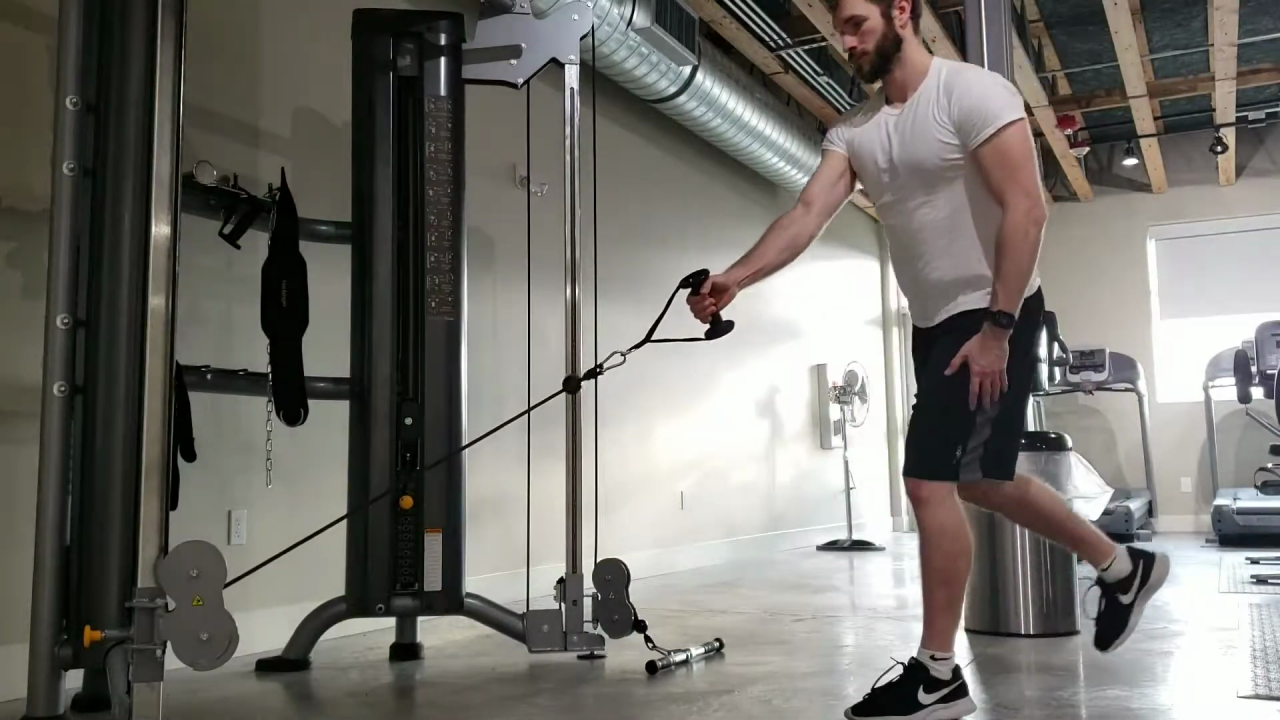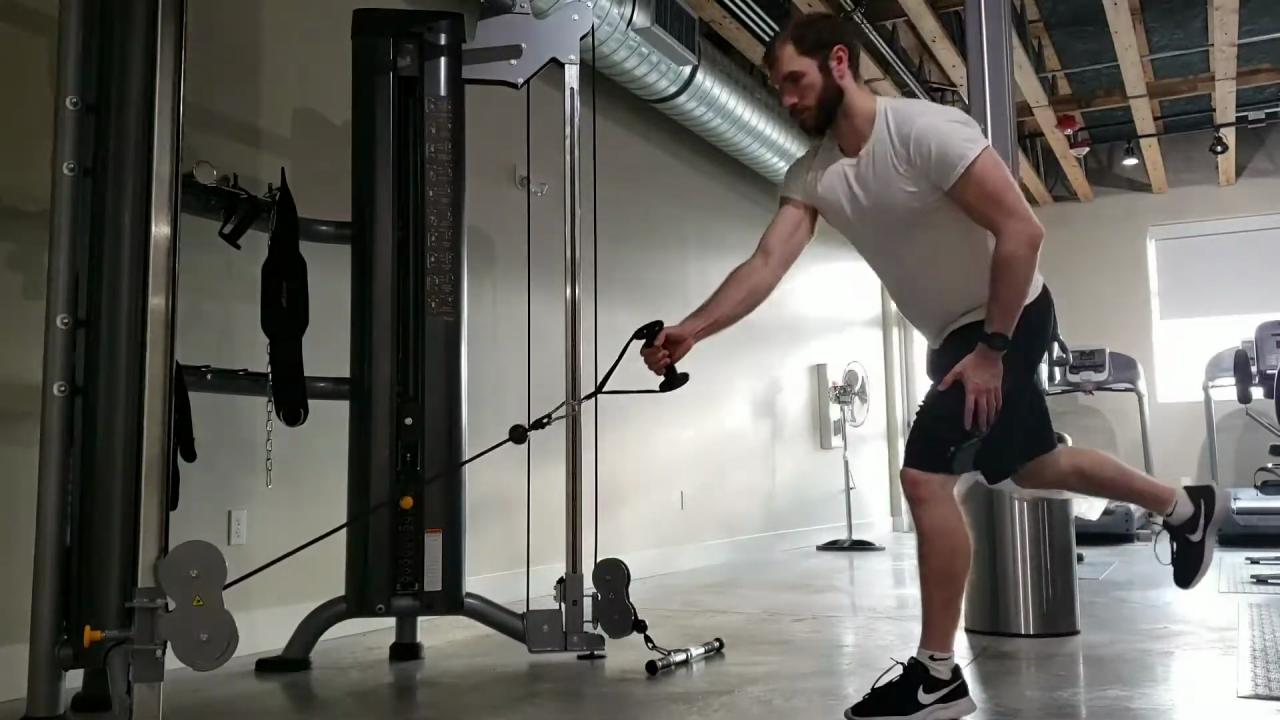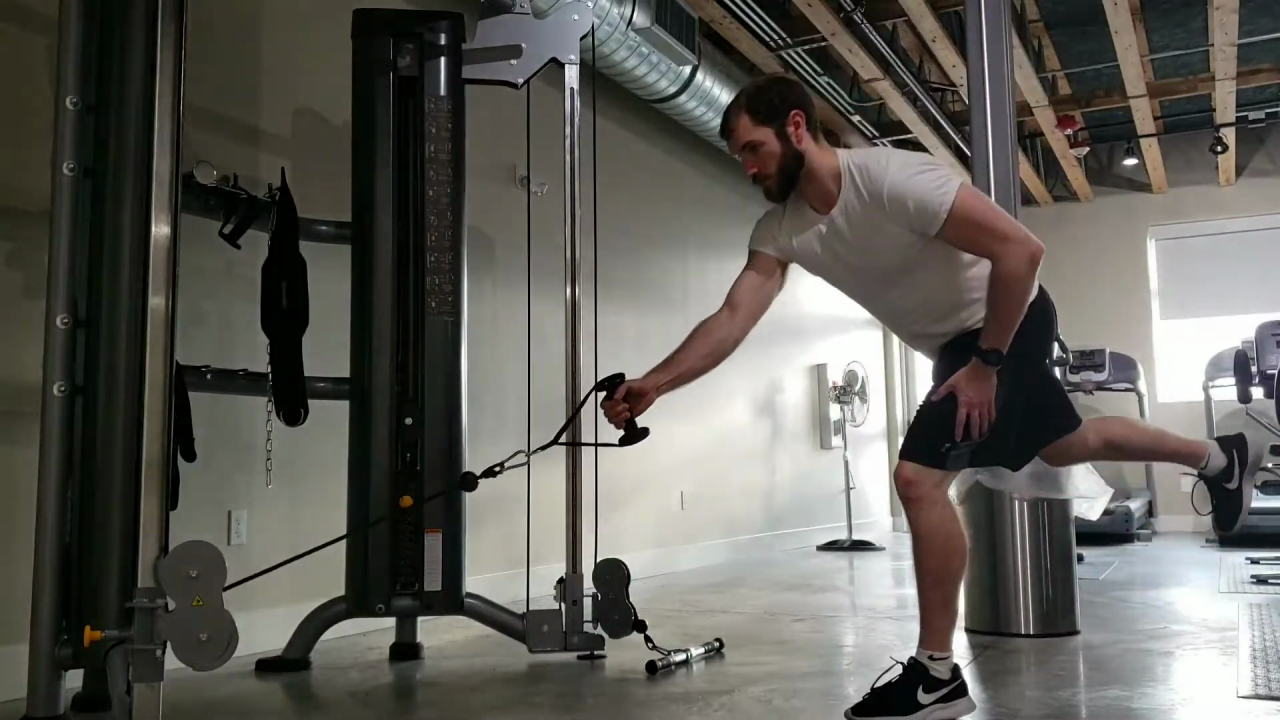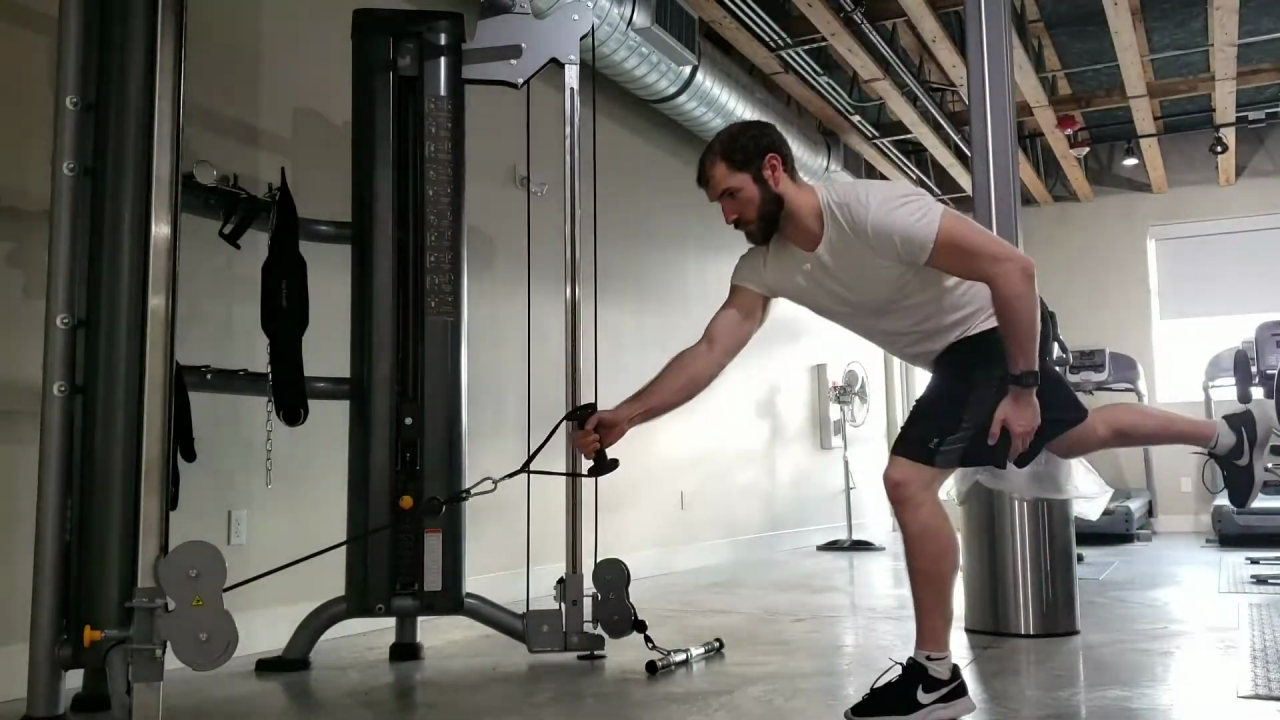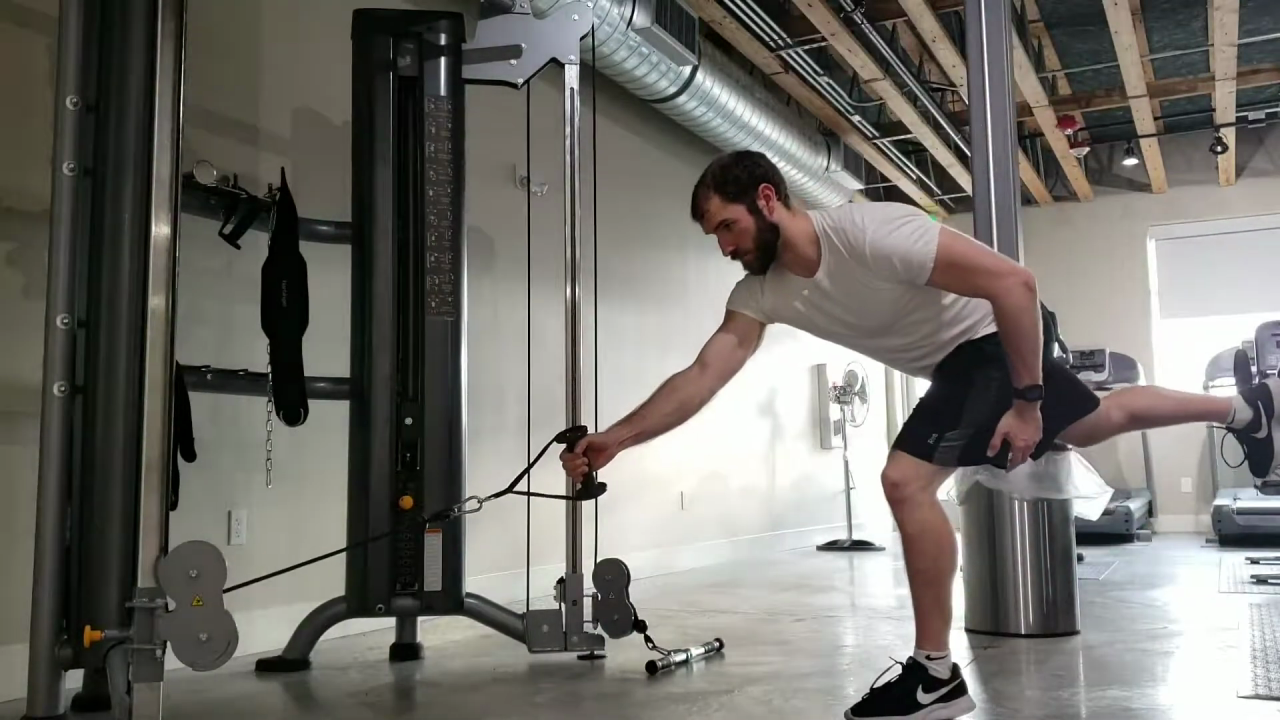
dt=0.5s
person 1, frame 1
left shoulder: (971, 92)
right shoulder: (853, 128)
left elbow: (1026, 209)
right elbow: (808, 212)
left wrist: (998, 326)
right wrist: (735, 278)
left hip: (991, 315)
right hip: (933, 325)
left knee: (931, 480)
right knee: (980, 479)
right ankle: (1125, 567)
person 1, frame 2
left shoulder: (926, 130)
right shoulder: (810, 175)
left elbow: (1021, 232)
right elbow: (765, 264)
left wrist: (993, 348)
right wrist: (692, 330)
left hip: (1005, 319)
right hip: (954, 334)
left knee: (925, 476)
right knee: (1034, 465)
right ankle: (1186, 508)
person 1, frame 3
left shoulder: (894, 179)
right shoulder: (780, 230)
left elbow: (1021, 249)
right elbow: (732, 318)
left wrist: (986, 365)
right wrist: (653, 384)
left hip: (1005, 324)
right hip: (958, 342)
left knee: (918, 476)
right knee: (1066, 444)
right ankle: (1218, 458)
person 1, frame 4
left shoulder: (875, 209)
right shoulder: (763, 267)
left elbow: (1013, 267)
right elbow: (709, 354)
left wrist: (1021, 388)
right wrist: (625, 416)
left hip: (996, 332)
right hip: (956, 351)
left knee: (908, 477)
right knee: (1079, 435)
person 1, frame 5
left shoulder: (872, 235)
right shoulder: (760, 294)
left elbow: (1014, 282)
right elbow: (701, 376)
left wrist: (1026, 401)
right wrist: (614, 438)
left hip: (999, 338)
right hip: (957, 359)
left knee: (907, 479)
right knee: (1094, 424)
